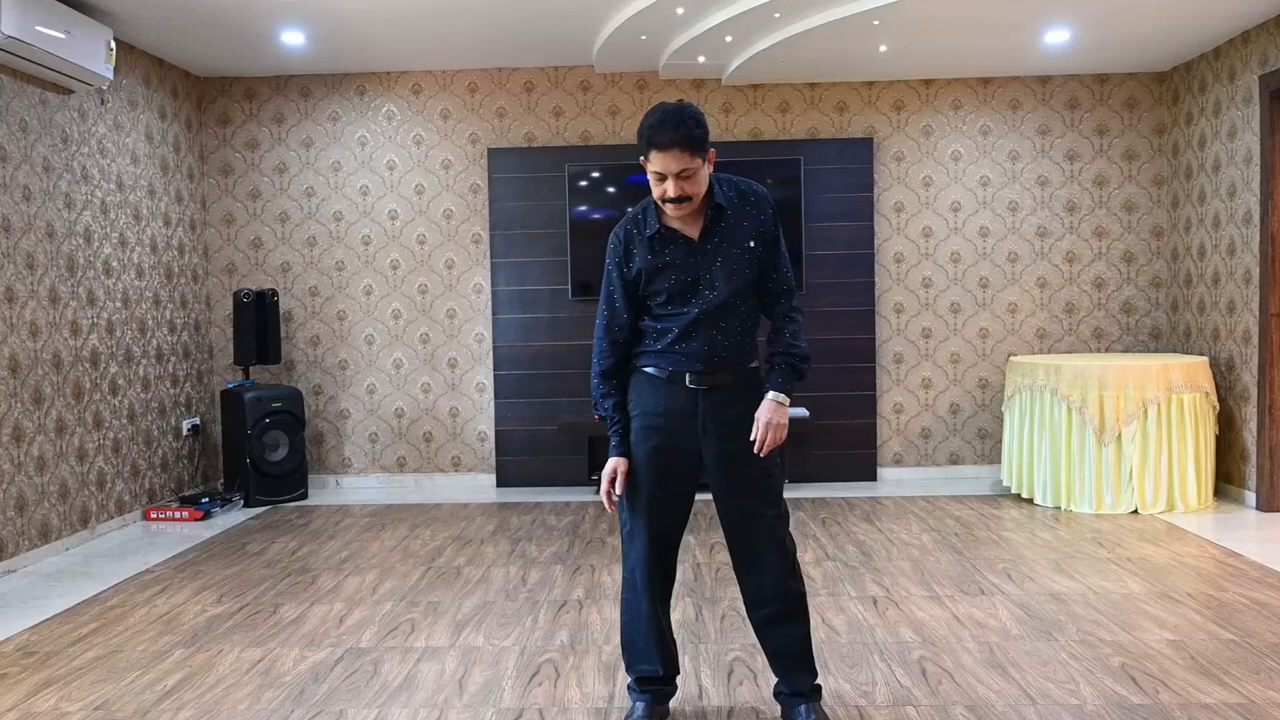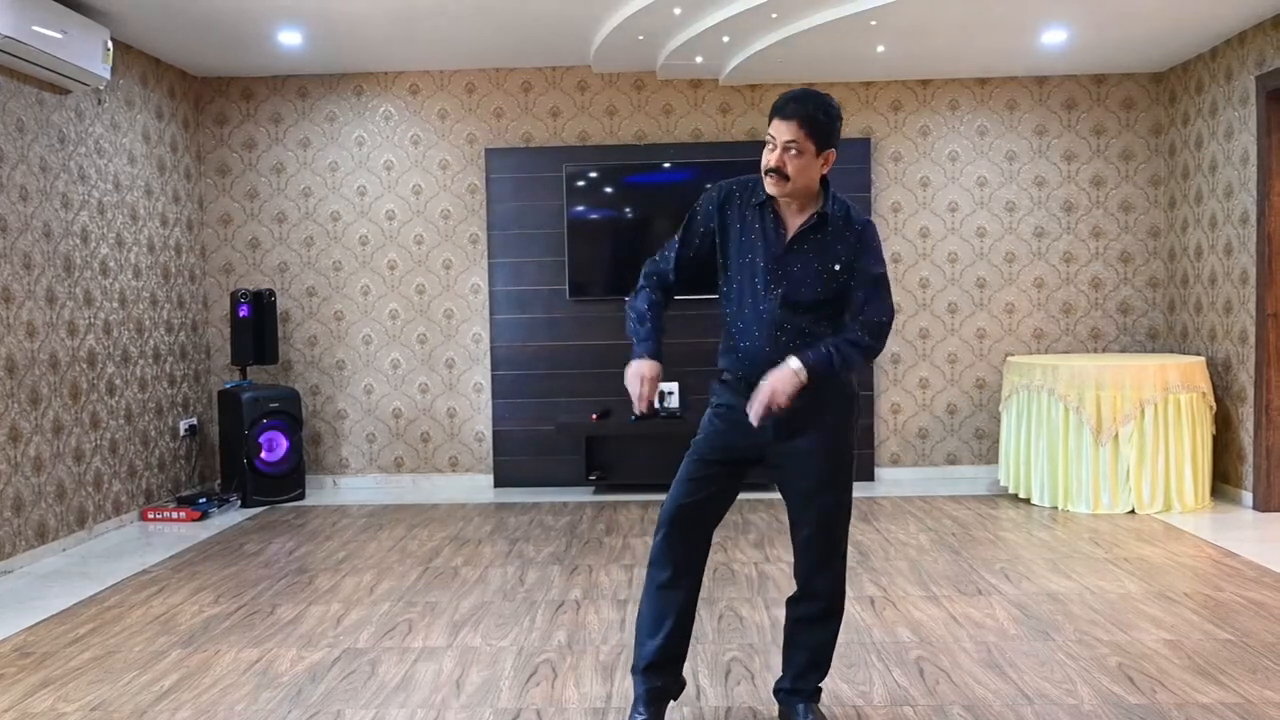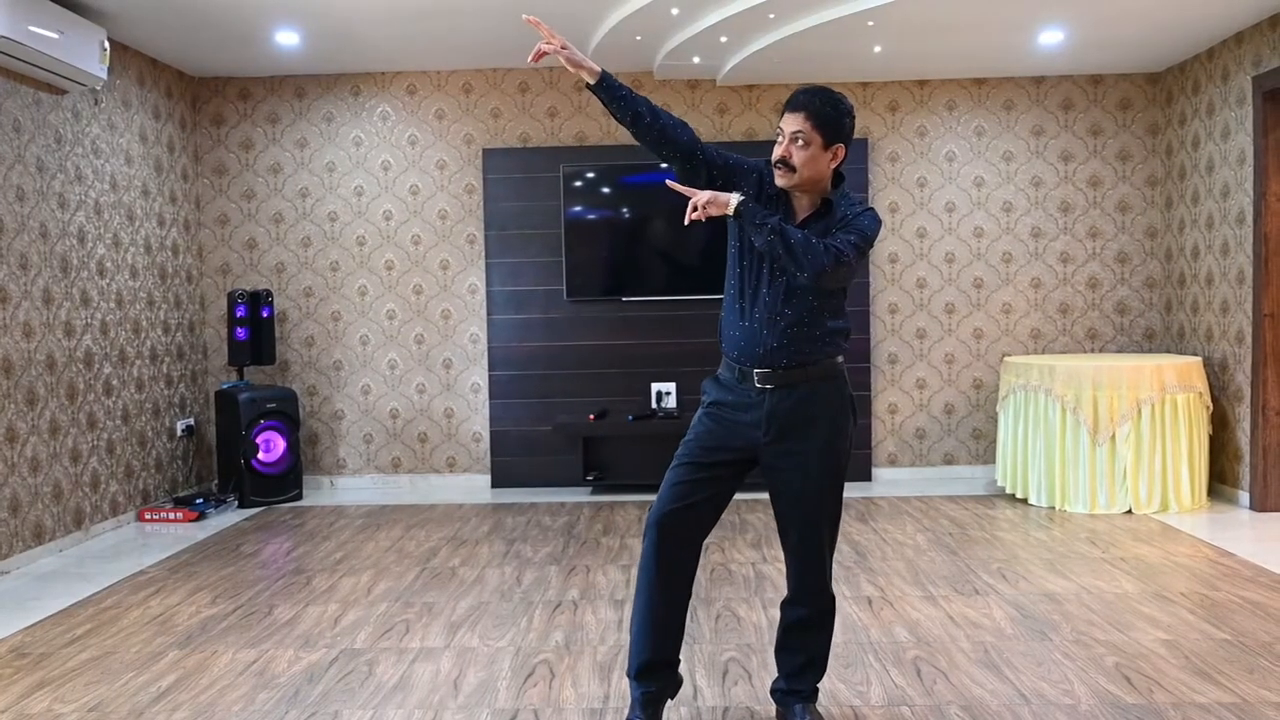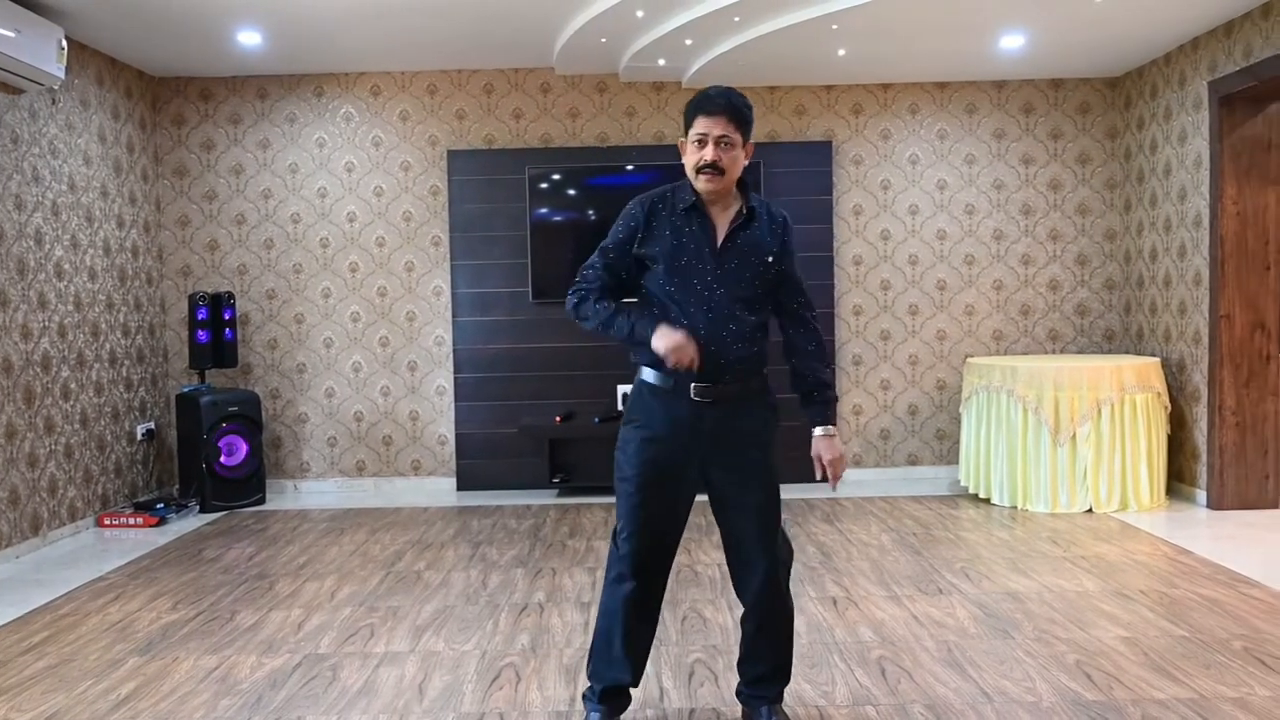
dt=1s
person 1, frame 1
left shoulder: (753, 208)
right shoulder: (630, 237)
left elbow: (782, 304)
right elbow: (611, 343)
left wrist: (778, 391)
right wrist: (617, 444)
left hip: (739, 393)
right hip: (658, 399)
left knee: (766, 547)
right knee: (647, 548)
person 1, frame 2
left shoulder: (852, 228)
right shoulder: (727, 204)
left elbow: (871, 323)
right elbow: (665, 270)
left wrist: (802, 367)
right wrist: (645, 350)
left hip: (817, 404)
right hip: (735, 397)
left knee: (821, 553)
right knee: (679, 527)
person 1, frame 3
left shoulder: (857, 221)
right shoulder: (751, 182)
left elbow: (813, 264)
right elbow: (670, 136)
left wrist: (739, 209)
right wrist: (591, 72)
left hip: (810, 402)
right hip: (733, 392)
left knee: (810, 553)
right knee: (669, 525)
person 1, frame 4
left shoulder: (772, 227)
right shoulder: (647, 215)
left elbow: (799, 328)
right elbow: (584, 299)
left wrist: (823, 420)
right wrist: (648, 333)
left hip: (742, 413)
right hip: (660, 410)
left knee: (763, 561)
right knee: (637, 559)
